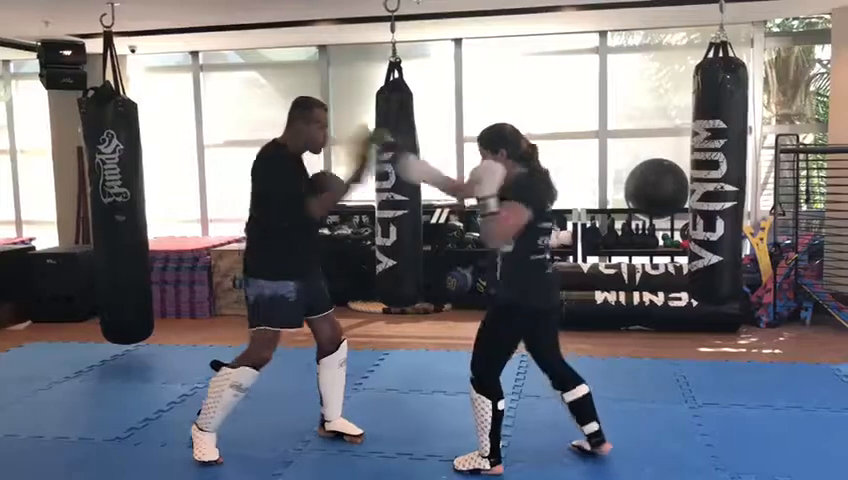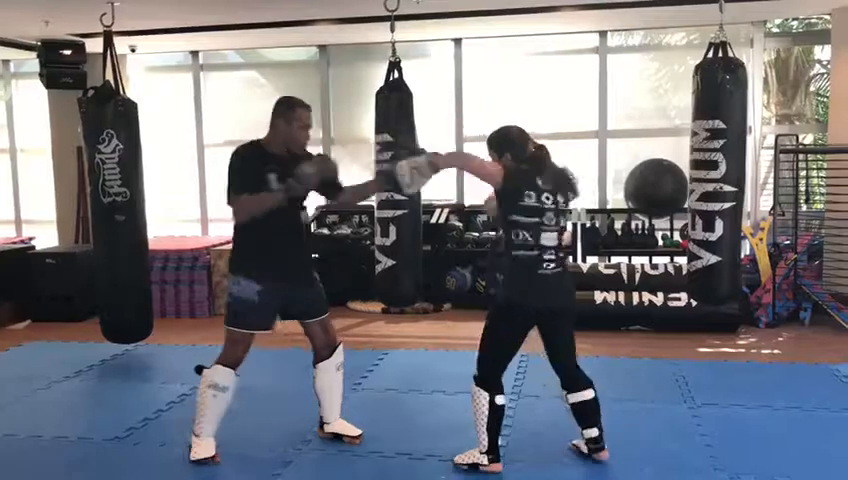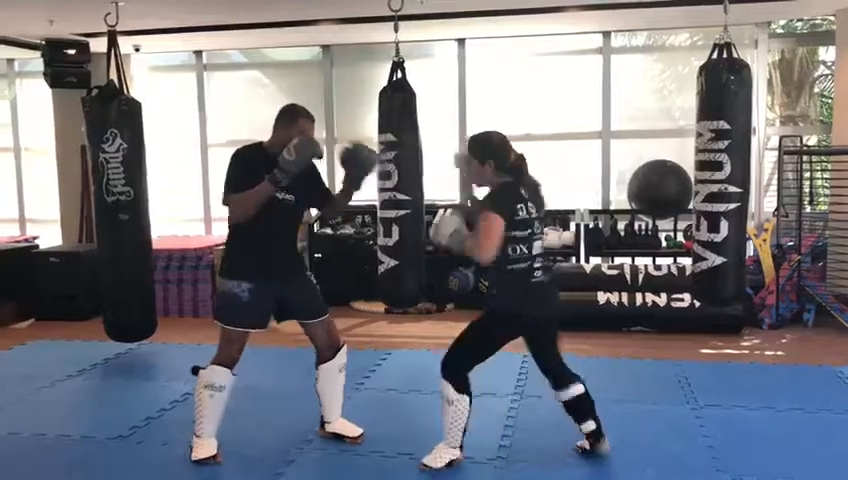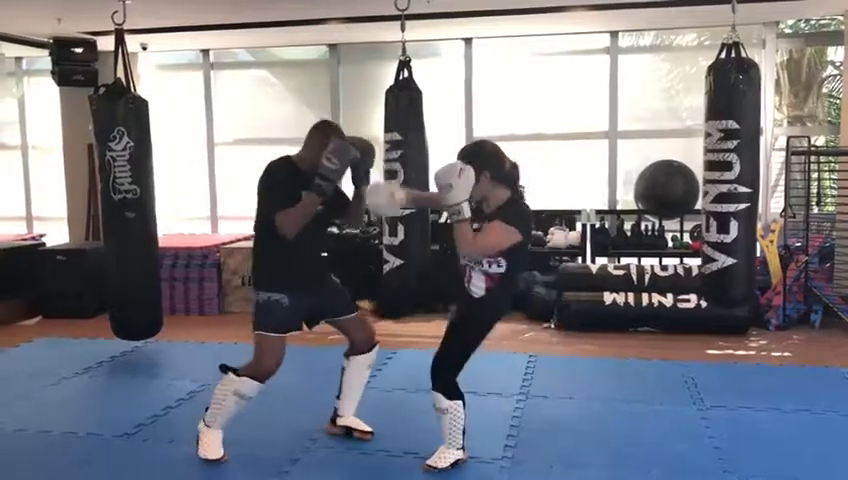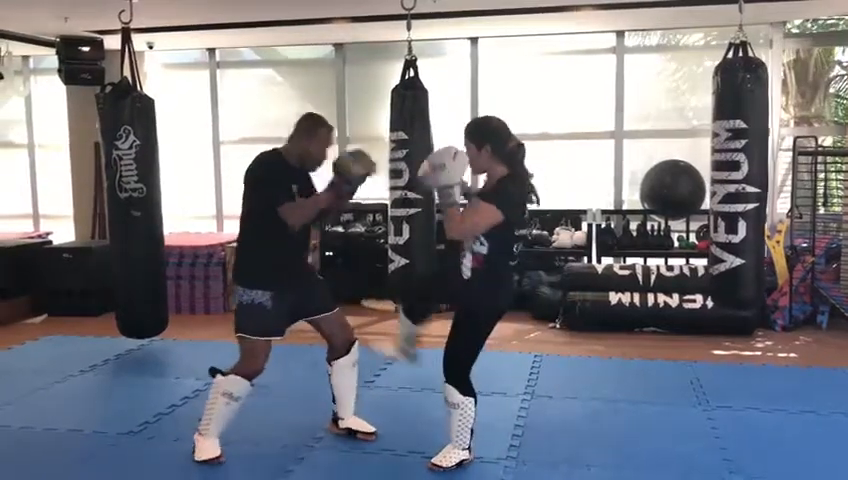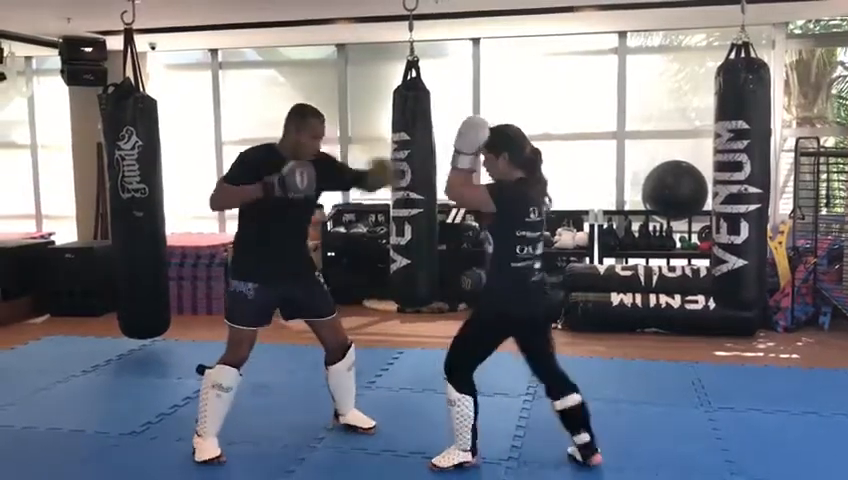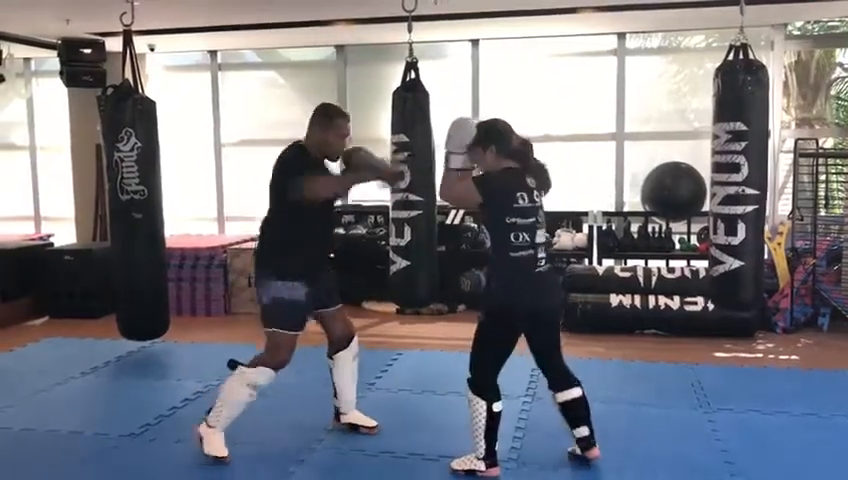
dt=0.3s
person 1, frame 1
left shoulder: (290, 159)
right shoulder: (275, 159)
left elbow: (307, 203)
right elbow: (317, 210)
left wrist: (328, 186)
right wrist: (351, 177)
left hip: (301, 268)
right hip: (272, 273)
left knee: (331, 337)
right knee: (259, 354)
left ankle: (330, 419)
right ankle: (203, 430)
person 1, frame 2
left shoulder: (301, 159)
right shoulder: (247, 157)
left elbow: (340, 196)
right elbow: (241, 213)
left wrist: (383, 181)
right wrist: (287, 189)
left hip: (297, 270)
right hip: (255, 273)
left knee: (326, 342)
right knee: (234, 353)
left ankle: (331, 421)
right ankle: (202, 437)
person 1, frame 3
left shoulder: (305, 168)
right shoulder: (247, 159)
left elbow: (332, 209)
right elbow: (237, 210)
left wrist: (353, 182)
right wrist: (279, 174)
left hip: (290, 271)
right hip: (246, 273)
left knee: (330, 342)
right knee: (229, 354)
left ankle: (332, 420)
right ankle: (203, 437)
person 1, frame 4
left shoulder: (322, 176)
right shoulder: (278, 174)
left elbow: (353, 219)
right elbow: (287, 228)
left wrist: (361, 183)
right wrist: (322, 185)
left hip: (316, 277)
right hip: (278, 284)
left knee: (365, 339)
right knee: (266, 364)
left ankle: (342, 417)
right ankle: (210, 428)
person 1, frame 5
left shoulder: (299, 172)
right shoulder: (266, 168)
left elbow: (312, 214)
right elbow: (294, 218)
left wrist: (343, 189)
right wrist: (338, 186)
left hip: (297, 272)
right hip: (260, 281)
left knee: (344, 339)
right knee: (251, 364)
left ankle: (344, 419)
right ankle: (206, 436)
person 1, frame 6
left shoulder: (320, 164)
right shoulder: (256, 159)
left elbow: (367, 182)
right elbow: (218, 201)
left wrist: (380, 172)
right wrist: (269, 187)
left hip: (298, 269)
right hip: (253, 274)
left knee: (337, 342)
right knee: (236, 355)
left ankle: (346, 411)
right ankle: (205, 436)
person 1, frame 7
left shoulder: (309, 158)
right shoulder: (298, 158)
left elbow: (321, 197)
right elbow: (313, 191)
left wrist: (356, 169)
right wrist: (363, 171)
left hip: (310, 266)
right hip: (284, 271)
left knee: (343, 334)
right knee: (277, 356)
left ankle: (346, 411)
right ankle: (212, 427)
person 2, frame 1
left shoulder: (525, 188)
right shoulder: (520, 182)
left elbow: (494, 239)
right elbow: (463, 188)
left wrist: (487, 199)
right wrist: (429, 175)
left hip: (517, 298)
right hip: (542, 294)
left knee: (484, 374)
right knee: (554, 364)
left ankle: (489, 458)
right ankle: (597, 438)
person 2, frame 2
left shoulder: (513, 180)
right shoulder: (557, 182)
left elbow: (464, 161)
left wrist: (424, 164)
left hip: (520, 295)
right hip: (560, 294)
left knee: (487, 373)
right knee: (568, 368)
left ankle: (488, 455)
right ankle: (596, 443)
person 2, frame 3
left shoulder: (498, 201)
right shoulder: (525, 189)
left elbow: (484, 253)
left wrist: (454, 235)
left hip: (512, 305)
right hip: (540, 299)
left knee: (454, 367)
right knee: (555, 370)
left ankle: (451, 448)
right ankle: (596, 438)
person 2, frame 4
left shoulder: (517, 216)
right shoulder: (479, 200)
left elbow: (469, 247)
right elbow: (438, 199)
left wrist: (459, 206)
right wrist: (406, 197)
left hip: (484, 303)
right hip: (466, 287)
left knee: (443, 374)
left ankle: (455, 448)
person 2, frame 5
left shoulder: (506, 192)
right shoulder: (503, 183)
left elbow: (456, 230)
right elbow: (472, 215)
left wrist: (447, 189)
right wrist: (451, 187)
left hip: (487, 293)
right hip: (479, 284)
left knee: (455, 367)
left ankle: (460, 448)
person 2, frame 6
left shoulder: (510, 193)
right shoulder: (531, 189)
left elbow: (454, 192)
left wrist: (464, 152)
left hip: (503, 301)
right hip: (531, 299)
left knee: (457, 368)
right knee: (548, 369)
left ankle: (463, 450)
right ankle: (587, 448)
person 2, frame 7
left shoulder: (494, 183)
right shoulder: (533, 177)
left elbow: (448, 194)
left wrist: (456, 154)
left hip: (509, 297)
right hip: (545, 291)
left knee: (482, 375)
right knee: (554, 366)
left ankle: (485, 460)
right ankle: (587, 443)
